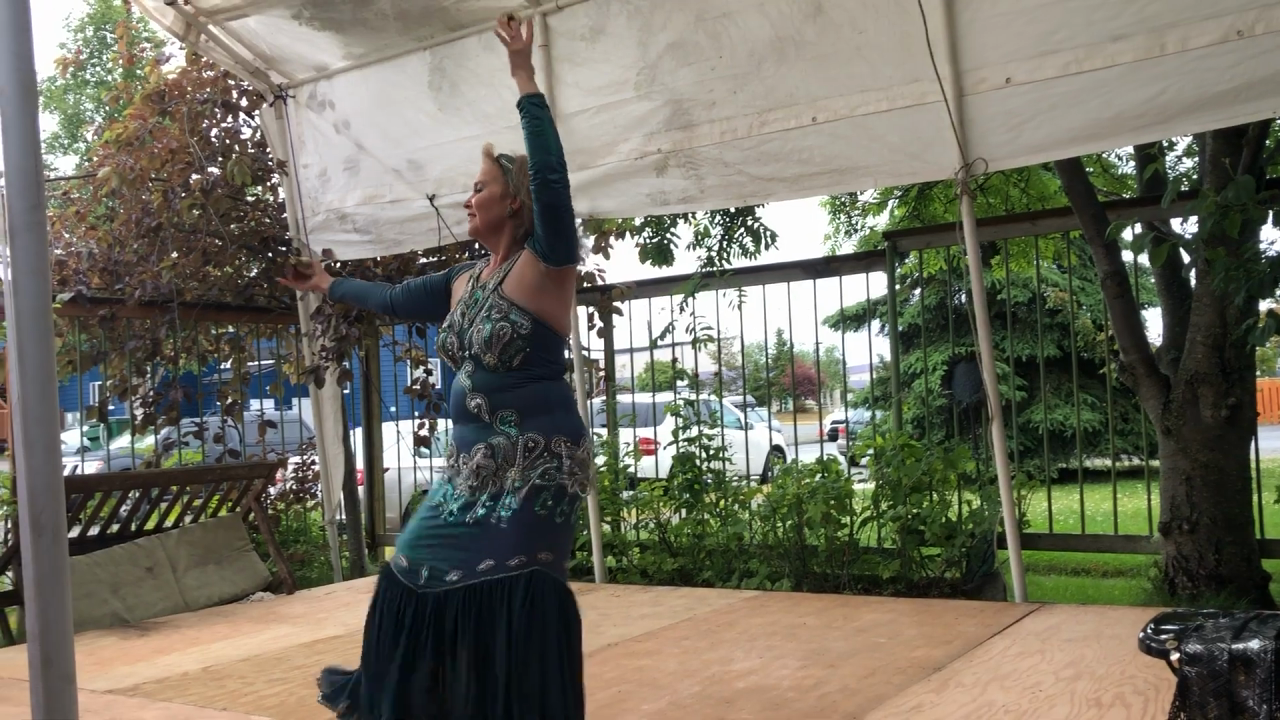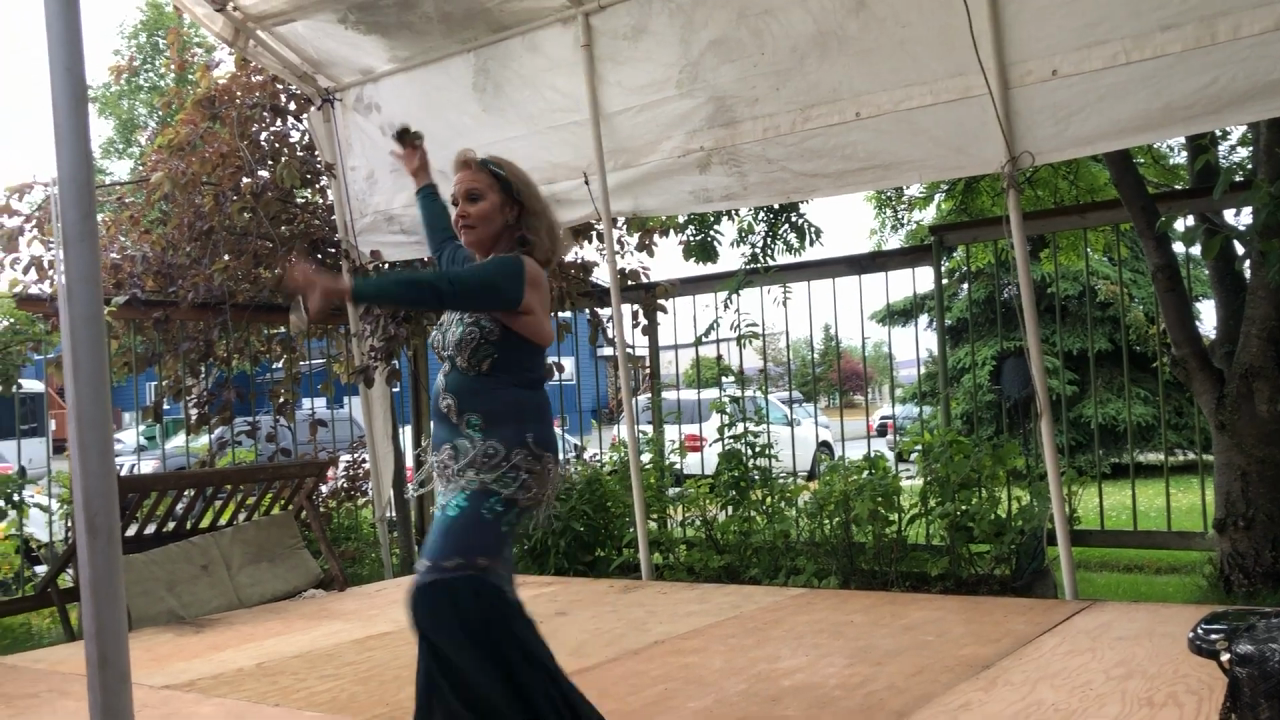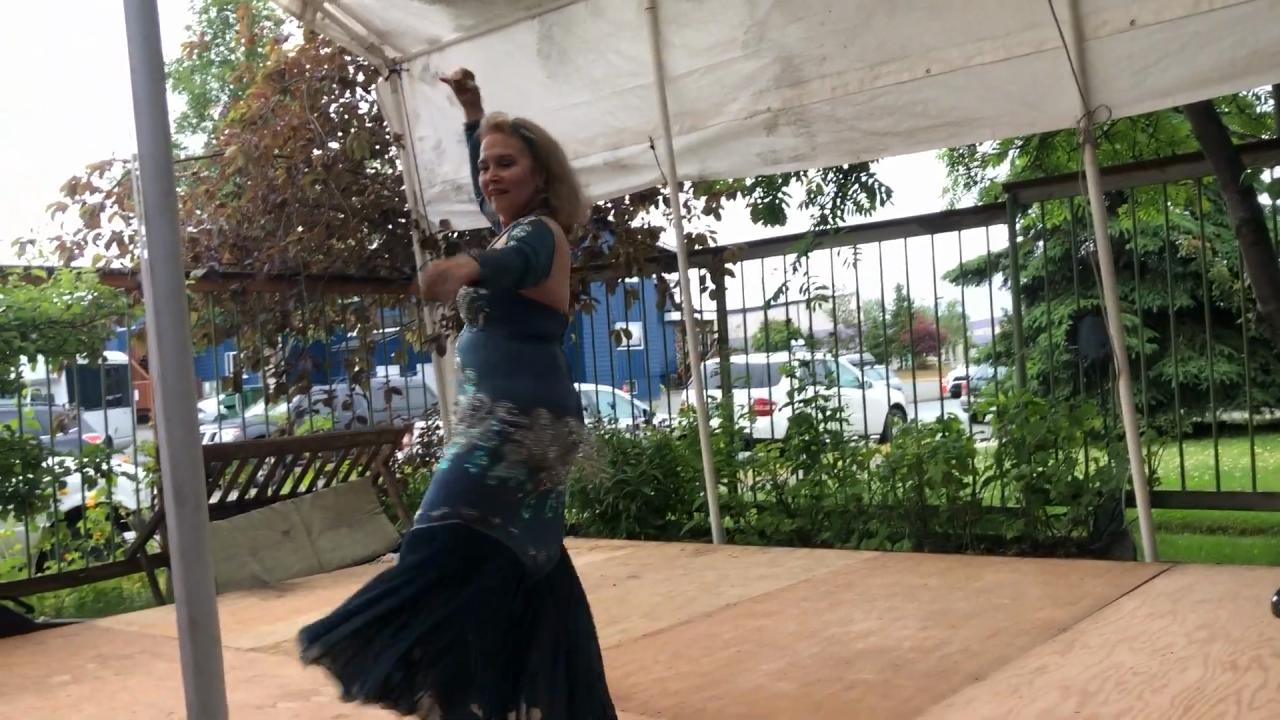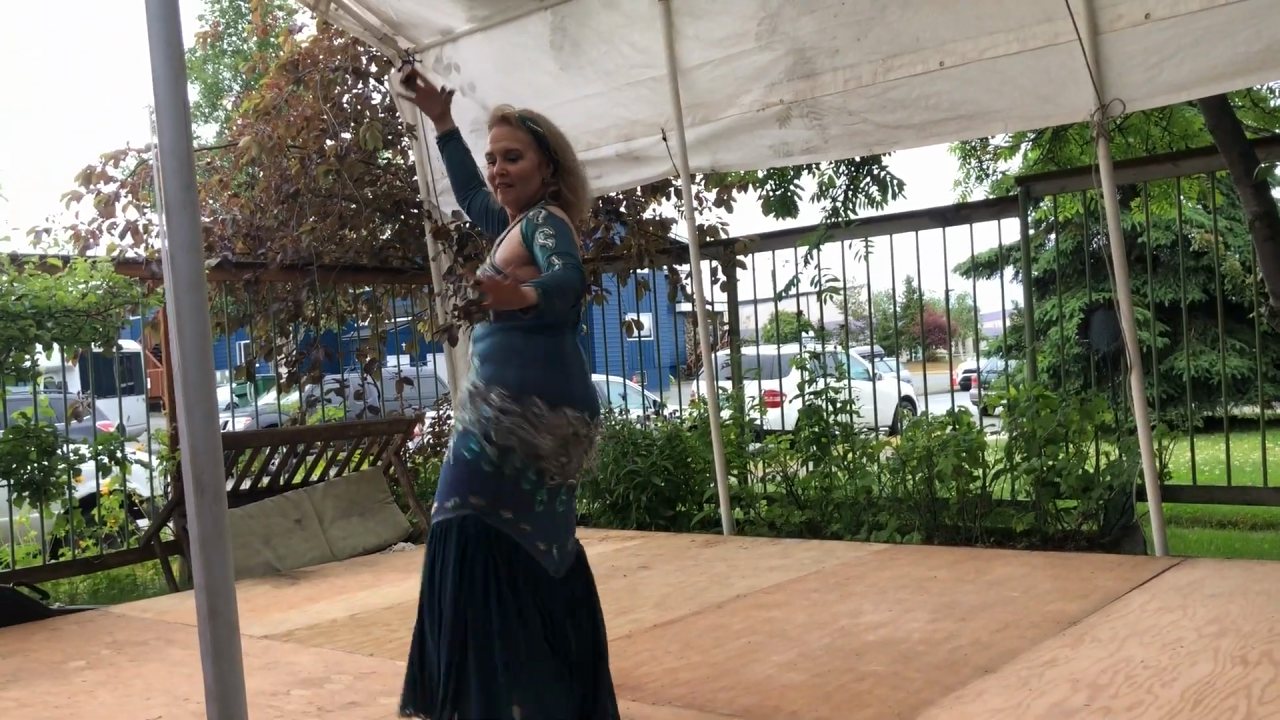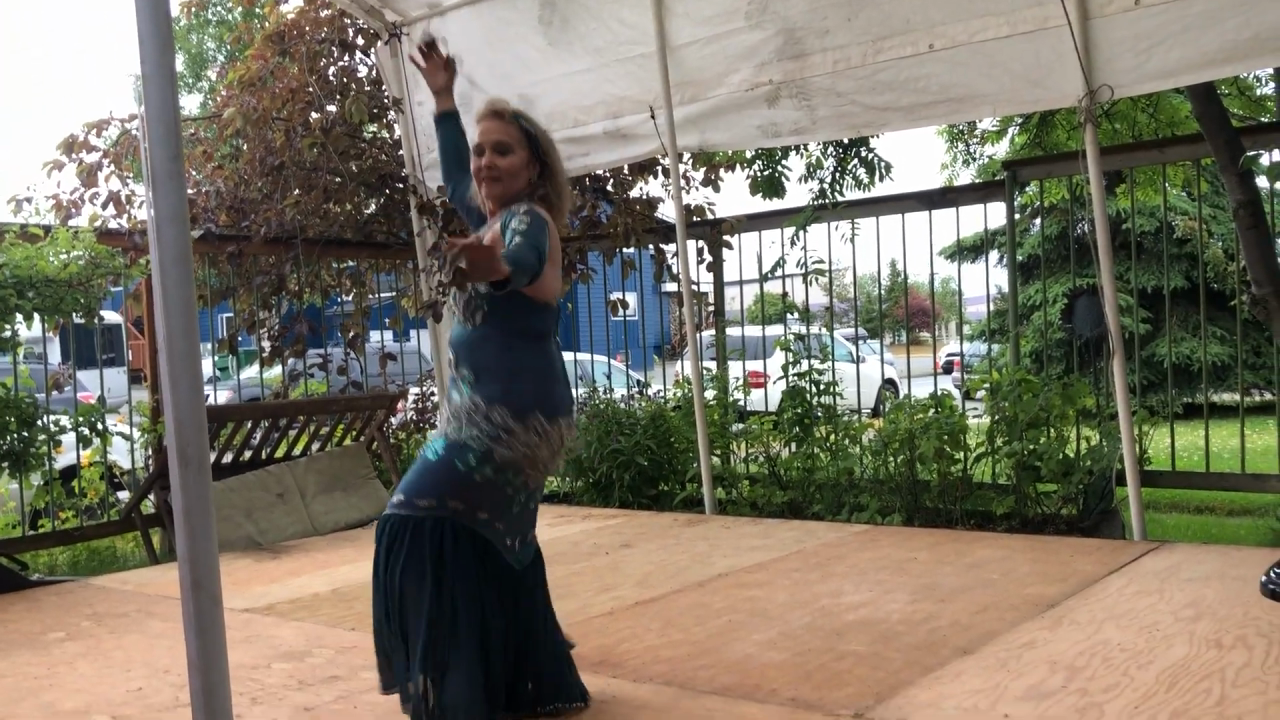
dt=0.7s
person 1, frame 1
left shoulder: (546, 266)
right shoulder: (464, 281)
left elbow: (550, 180)
right elbow: (393, 300)
left wrist: (525, 80)
right wrist: (330, 283)
left hip: (533, 467)
right hip: (473, 467)
left knee: (515, 605)
right knee: (415, 585)
person 1, frame 2
left shoulder: (514, 272)
right shoulder: (481, 274)
left elbow: (425, 289)
right elbow: (445, 250)
left wrist: (342, 287)
right wrist: (420, 179)
left hip: (501, 464)
right hip: (471, 467)
left knee: (450, 596)
right knee: (451, 600)
person 1, frame 3
left shoulder: (537, 231)
right shoulder: (529, 229)
left elbow: (508, 268)
right elbow: (489, 194)
left wrist: (466, 266)
right wrist: (472, 115)
left hip: (508, 418)
right hip: (528, 418)
left knee: (442, 549)
right knee: (523, 559)
person 1, frame 4
left shoulder: (549, 221)
right shoulder: (520, 222)
left elbow: (569, 281)
right elbow: (471, 194)
left wrist: (525, 293)
right wrist: (440, 119)
left hip: (516, 409)
right hip: (553, 412)
left knee: (470, 548)
right knee: (541, 558)
person 1, frame 5
left shoulder: (527, 220)
right shoulder: (498, 216)
left elbow: (526, 257)
right elbow: (453, 181)
left wrist: (488, 265)
right wrist: (441, 95)
left hip: (505, 415)
right hip: (522, 413)
left knee: (414, 531)
right knee: (497, 546)
